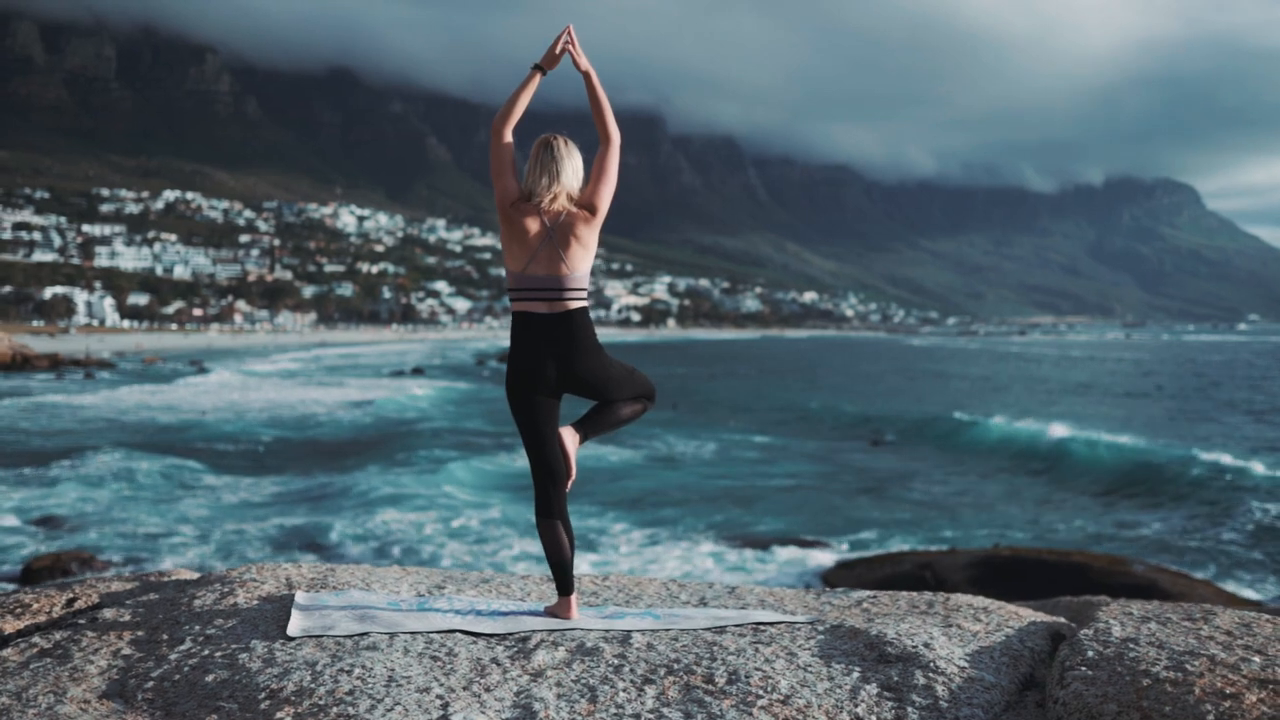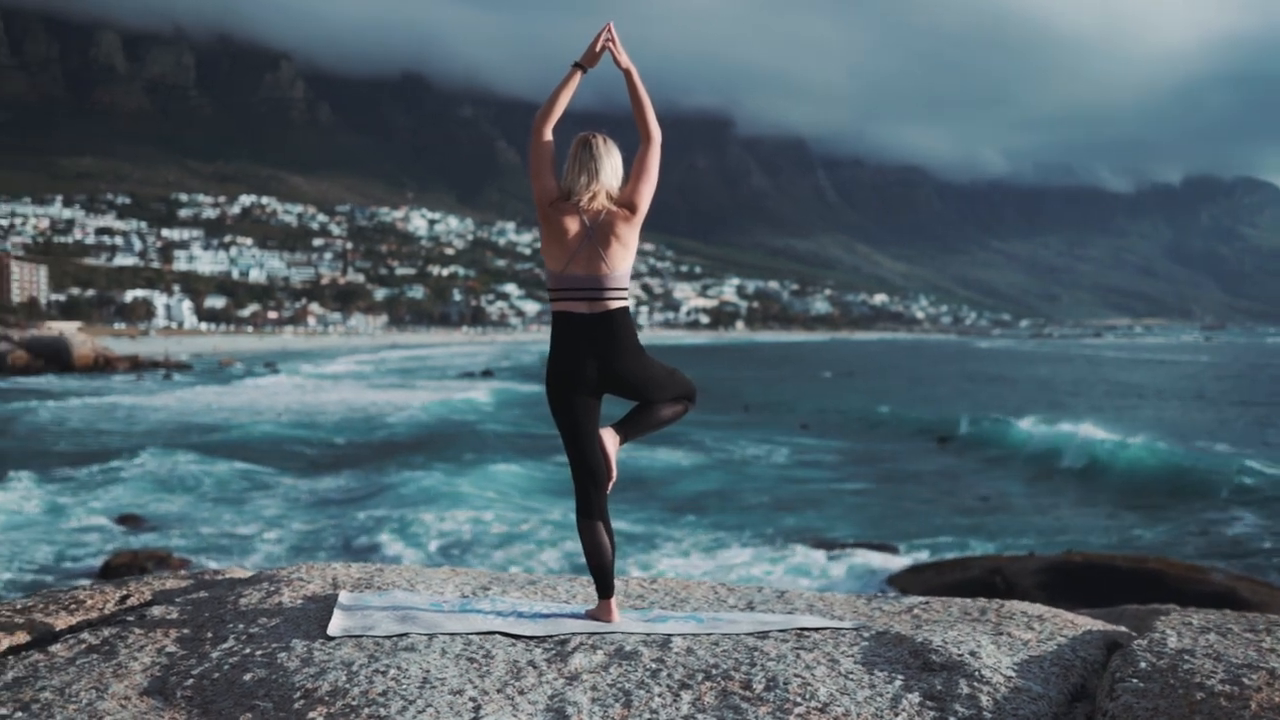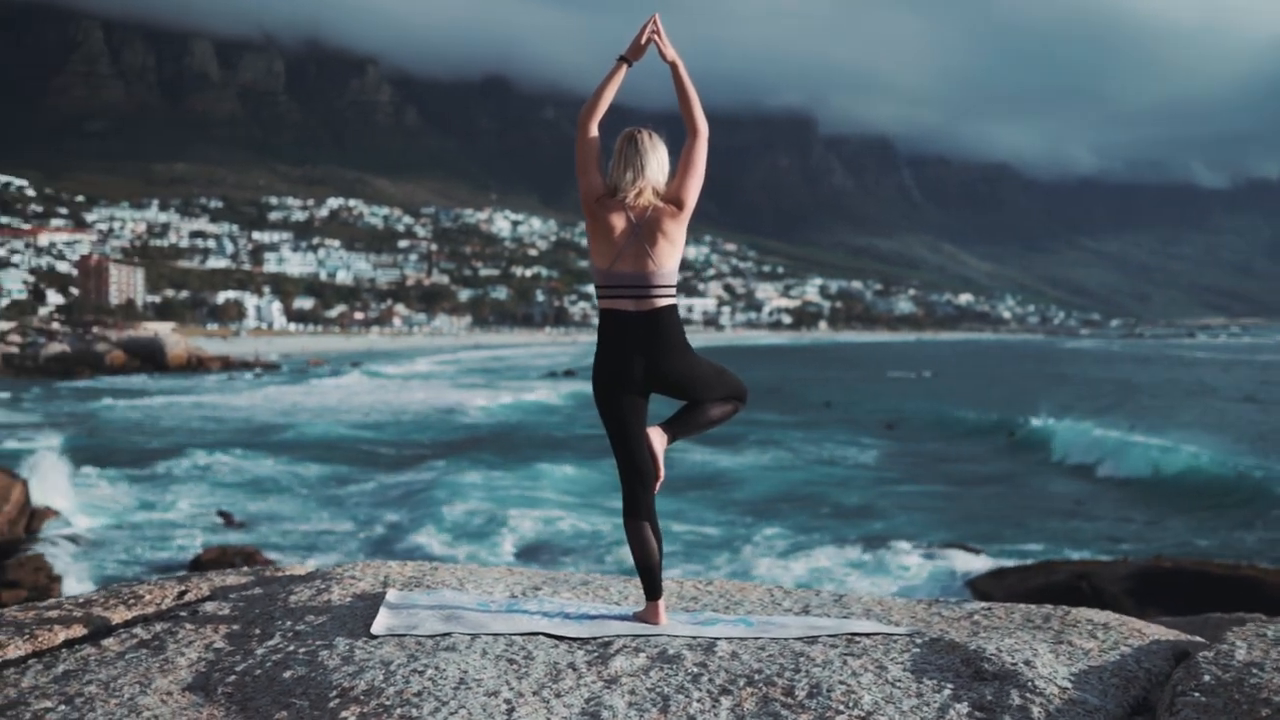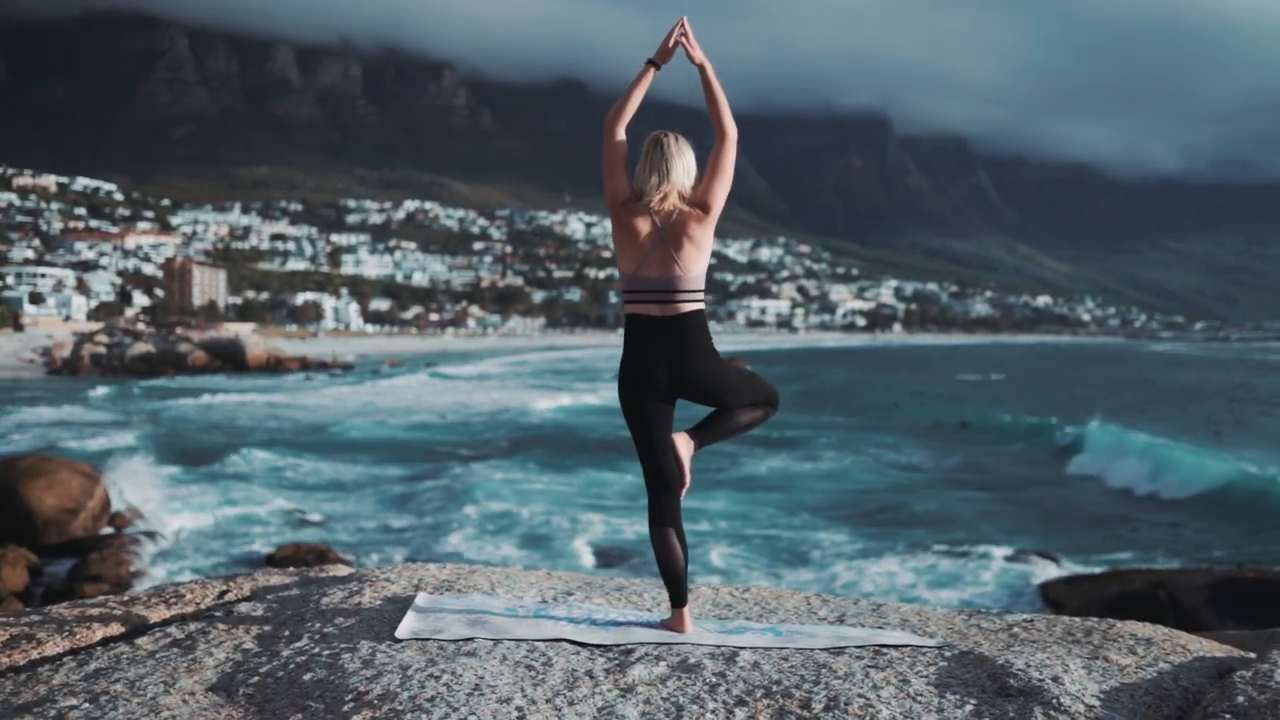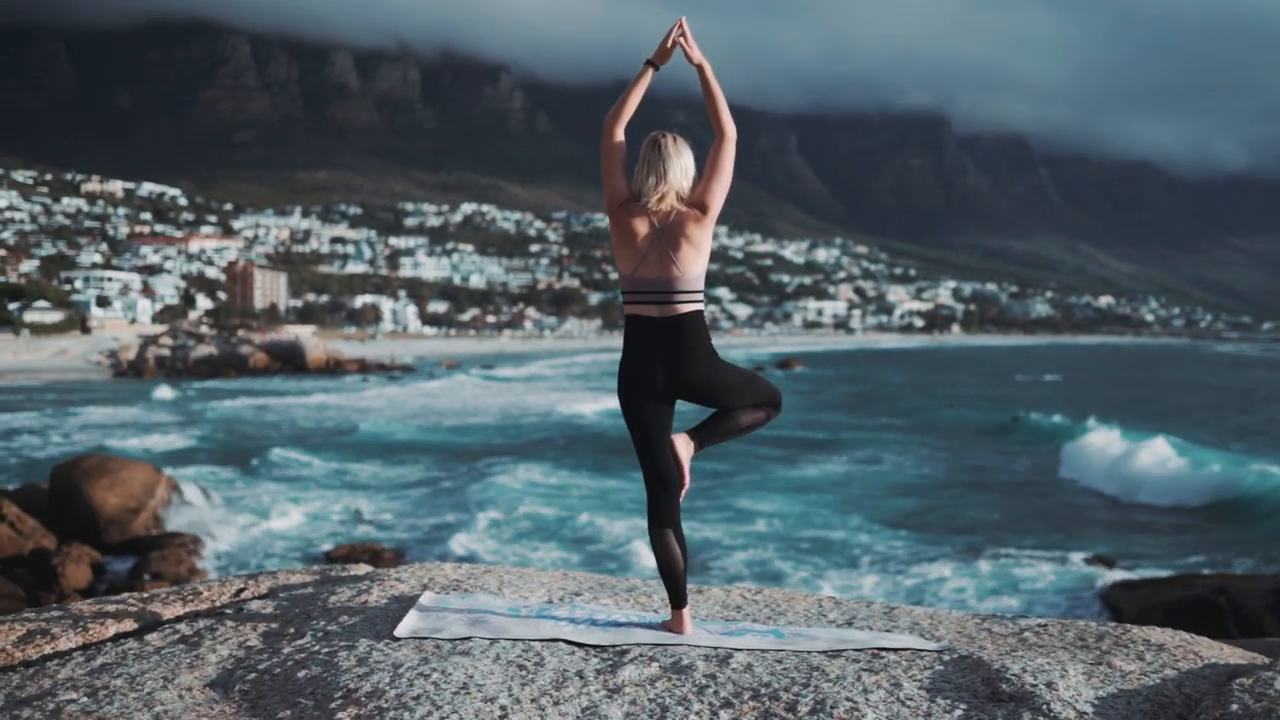
dt=1s
person 1, frame 1
left shoulder: (513, 216)
right shoulder: (587, 218)
left elbow: (500, 132)
right elbow: (612, 139)
left wrist: (541, 68)
right wrist: (585, 69)
left hip: (527, 359)
right hip: (578, 354)
left knee: (548, 485)
right knee: (643, 391)
left ankle: (566, 600)
right ankle: (577, 433)
person 1, frame 2
left shoulder: (552, 215)
right shoulder: (628, 217)
left elbow: (541, 131)
right elbow: (653, 137)
left wrist: (583, 66)
right wrist: (626, 67)
left hip: (568, 360)
right hip: (619, 354)
left knee: (589, 488)
right knee: (684, 392)
left ankle: (607, 604)
right ankle: (618, 435)
person 1, frame 3
left shoulder: (598, 213)
right shoulder: (674, 214)
left elbow: (586, 126)
right elbow: (699, 131)
left wrist: (627, 59)
right wrist: (672, 60)
left hip: (614, 357)
right hip: (665, 351)
left knee: (636, 487)
right knee: (734, 393)
left ankle: (654, 607)
right ankle: (665, 435)
person 1, frame 4
left shoulder: (624, 217)
right shoulder: (701, 219)
left elbow: (613, 130)
right elbow: (727, 134)
left wrist: (654, 63)
right wrist: (701, 63)
left hip: (640, 363)
right hip: (691, 358)
left knee: (662, 493)
right knee: (765, 398)
left ankle: (680, 614)
right ankle: (691, 440)
person 1, frame 5
left shoulder: (623, 218)
right shoulder: (699, 218)
left elbow: (611, 131)
right elbow: (727, 134)
left wrist: (652, 64)
right wrist: (699, 63)
left hip: (639, 364)
right hip: (691, 359)
left knee: (661, 494)
right knee: (767, 399)
left ankle: (680, 615)
right ankle: (691, 442)
